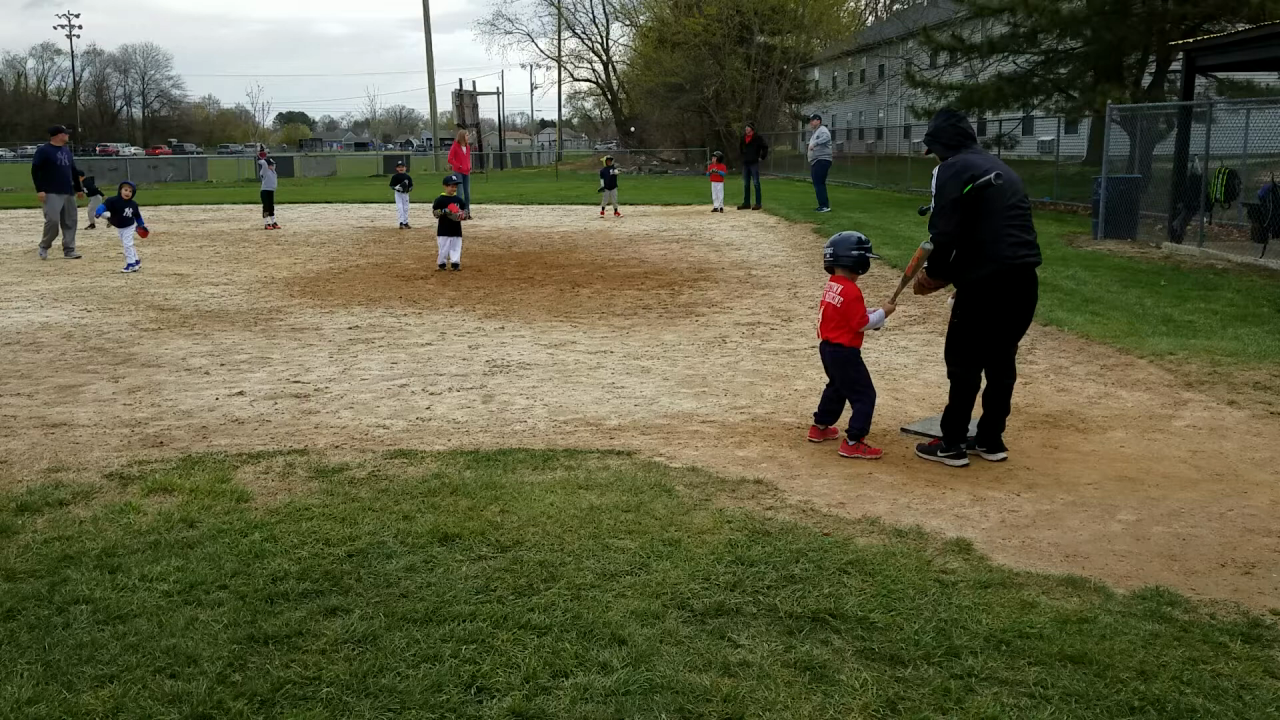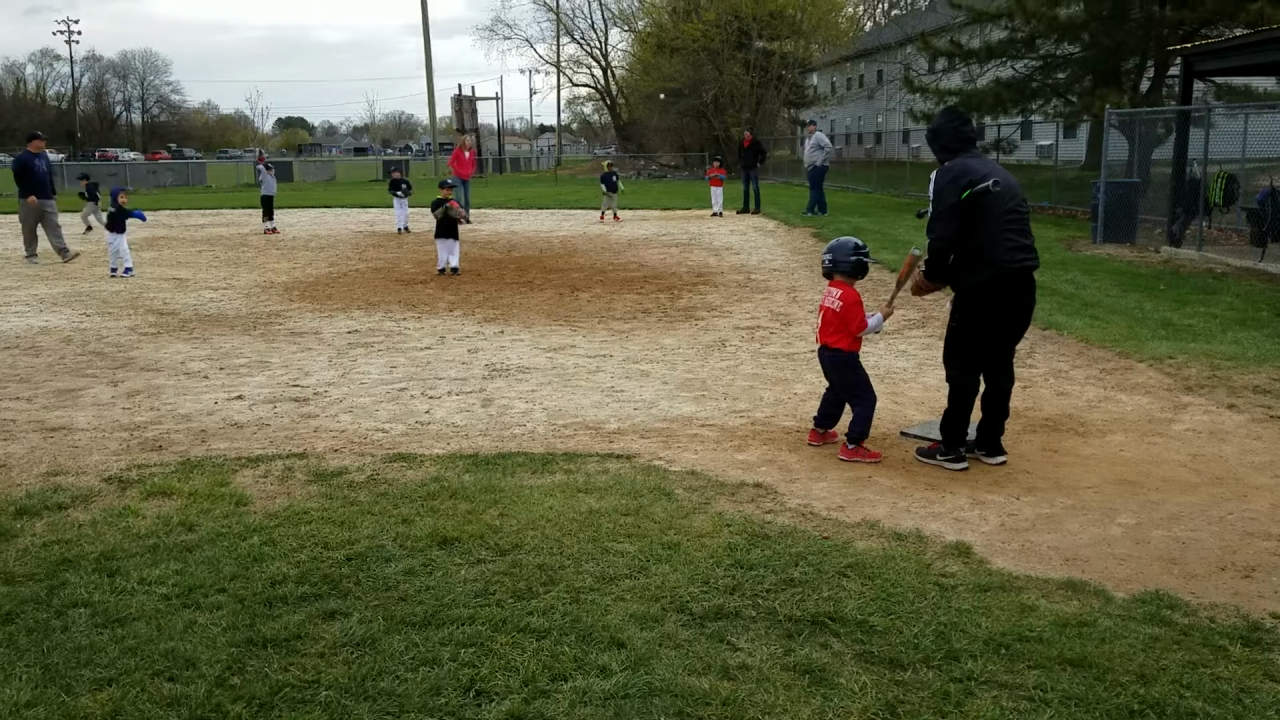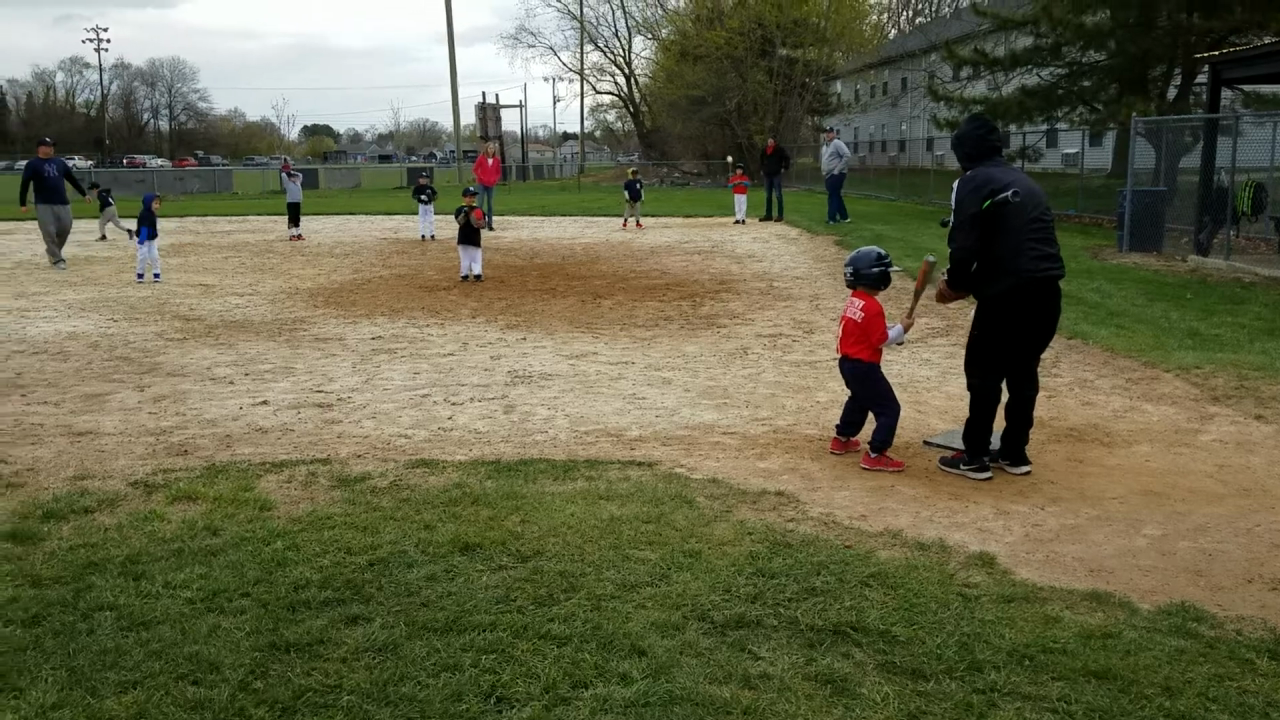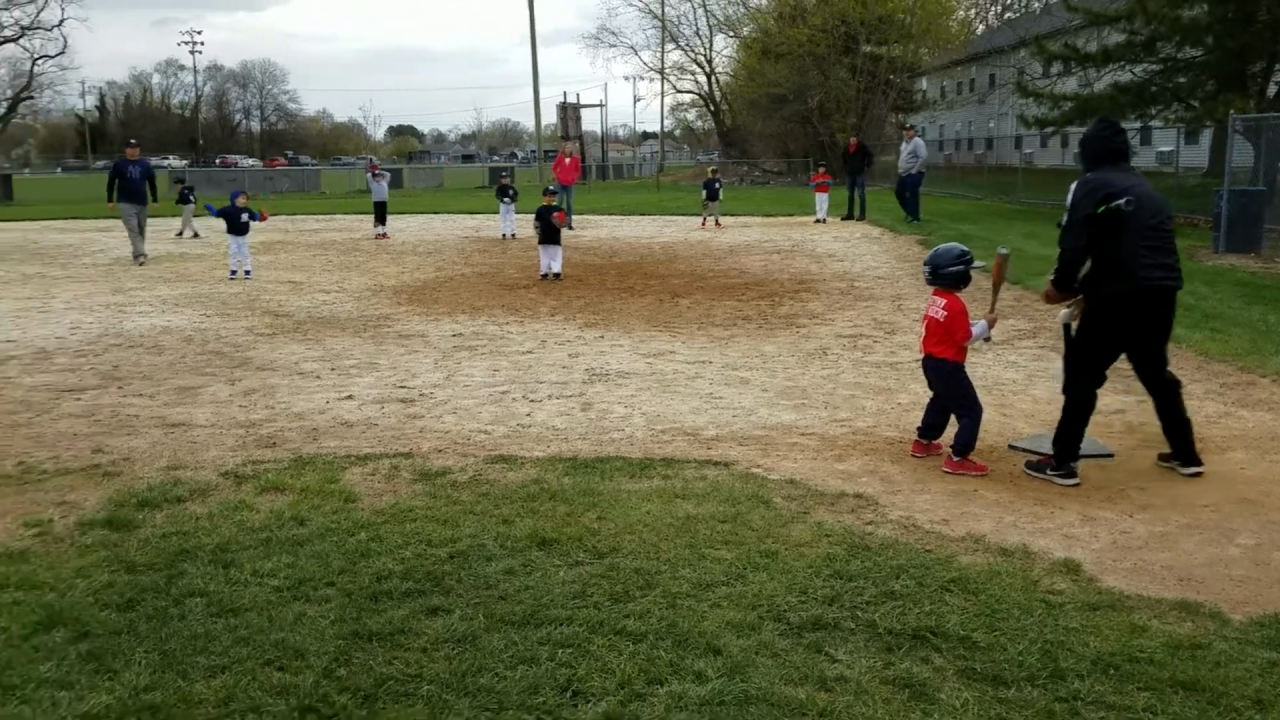
dt=0.4s
person 1, frame 1
left shoulder: (953, 169)
right shoulder: (1000, 167)
left elbow: (946, 231)
left wrist: (935, 272)
right wrist: (946, 272)
left hip: (987, 280)
right hip: (1023, 277)
left knee: (964, 360)
right knee: (1001, 360)
left ankle: (952, 444)
right ankle: (990, 440)
person 1, frame 2
left shoulder: (950, 174)
right shoulder: (997, 172)
left elbow: (943, 236)
left wrist: (932, 275)
right wrist: (943, 275)
left hip: (985, 285)
right hip: (1021, 281)
left knee: (963, 364)
right knee: (999, 364)
left ankle: (952, 449)
right ankle: (990, 444)
person 1, frame 3
left shoulder: (972, 184)
right shoulder: (1024, 181)
left elbow: (964, 245)
left wrist: (954, 283)
right wrist: (968, 283)
left hip: (1009, 291)
right hip: (1047, 289)
left knee: (983, 372)
right knee: (1023, 372)
left ankle: (975, 458)
right ankle: (1013, 454)
person 1, frame 4
left shoulder: (1091, 186)
right shoulder: (1147, 189)
left elbow: (1075, 246)
left wrist: (1061, 285)
right wrist: (1083, 288)
left hip: (1119, 296)
right hip: (1162, 294)
left knee: (1082, 375)
right knee: (1156, 371)
left ankle: (1063, 462)
right ankle: (1186, 454)
person 2, frame 1
left shoulder: (832, 285)
right shoulder: (851, 291)
right elbow: (861, 324)
left wrist: (872, 313)
right wrist: (883, 313)
left hip: (828, 347)
right hip: (844, 352)
left knee: (837, 387)
right knee: (864, 395)
left ankle: (820, 427)
right ankle: (853, 443)
person 2, frame 2
left shoulder: (830, 290)
right shoulder: (850, 295)
right elbow: (860, 329)
left wrist: (871, 317)
right wrist: (880, 317)
left hip: (826, 351)
right hip: (843, 356)
left knee: (837, 391)
right knee: (865, 399)
left ankle: (819, 430)
right ankle: (852, 446)
person 2, frame 3
left shoulder: (853, 300)
right shoulder: (872, 307)
right elbow: (880, 340)
left wrist: (893, 328)
right wrist: (901, 329)
left hip: (847, 362)
right hip: (864, 366)
left knee: (859, 400)
right knee: (889, 409)
left ankle: (842, 438)
right ankle: (875, 455)
person 2, frame 4
left shoulder: (935, 298)
right shoulder: (955, 305)
right elbow: (965, 338)
left wrist: (978, 325)
right wrist: (985, 325)
left hip: (931, 361)
right hip: (948, 366)
left knee: (941, 402)
right knee: (971, 410)
left ankle: (923, 442)
right ankle: (958, 459)
